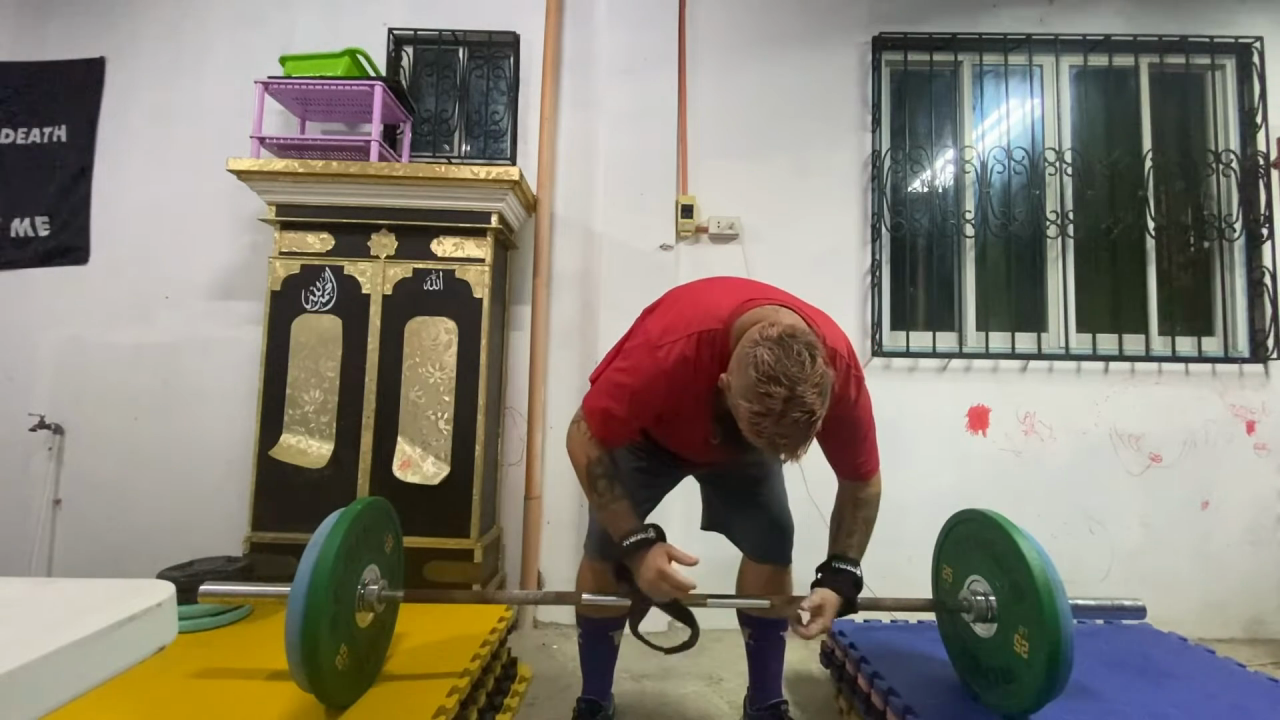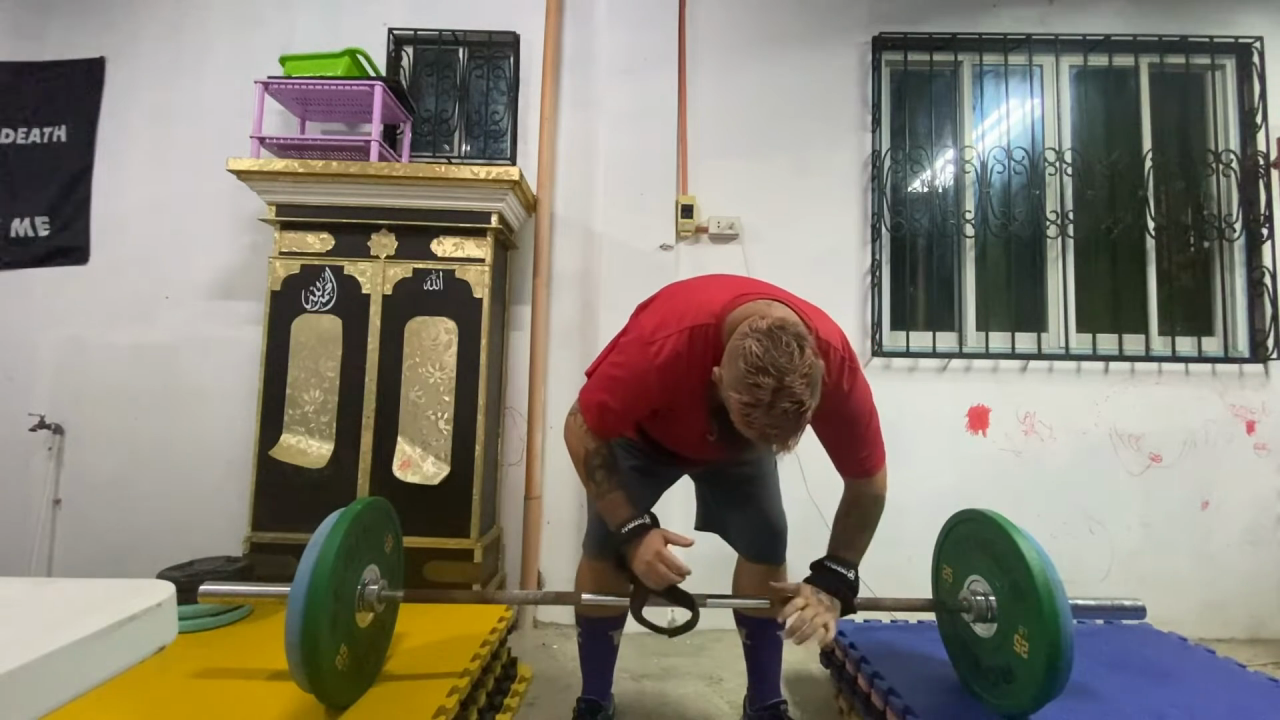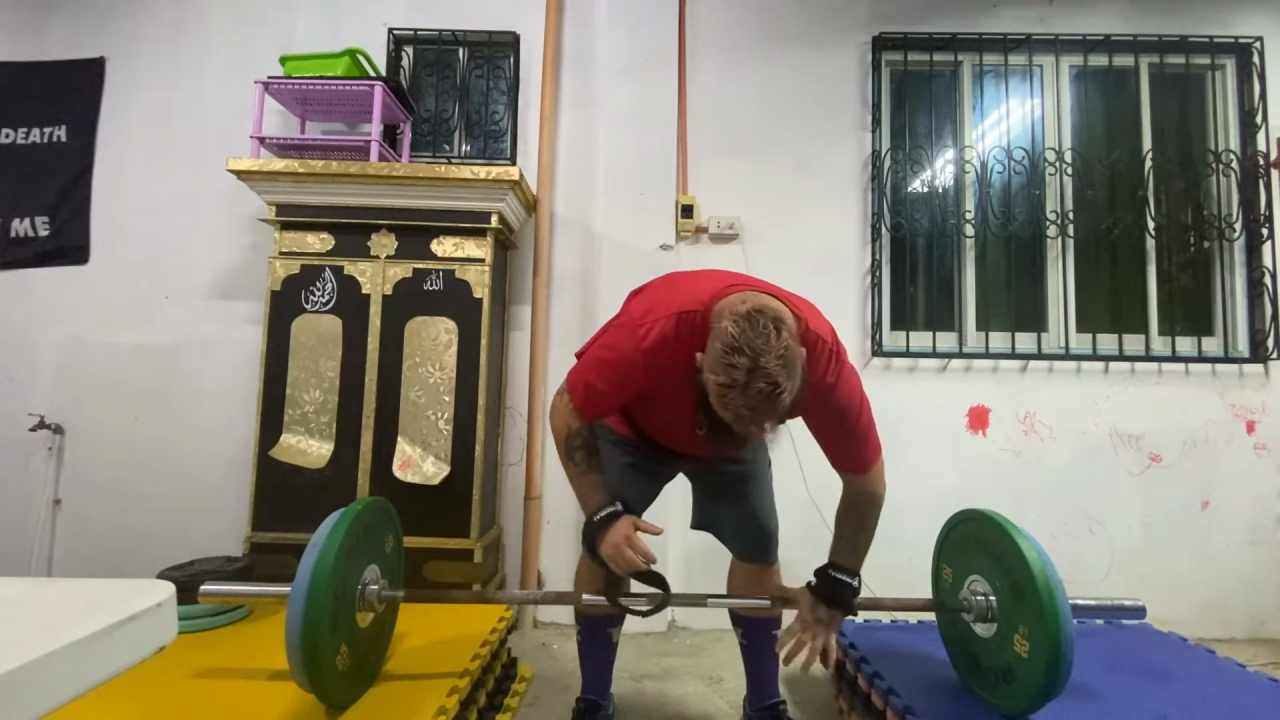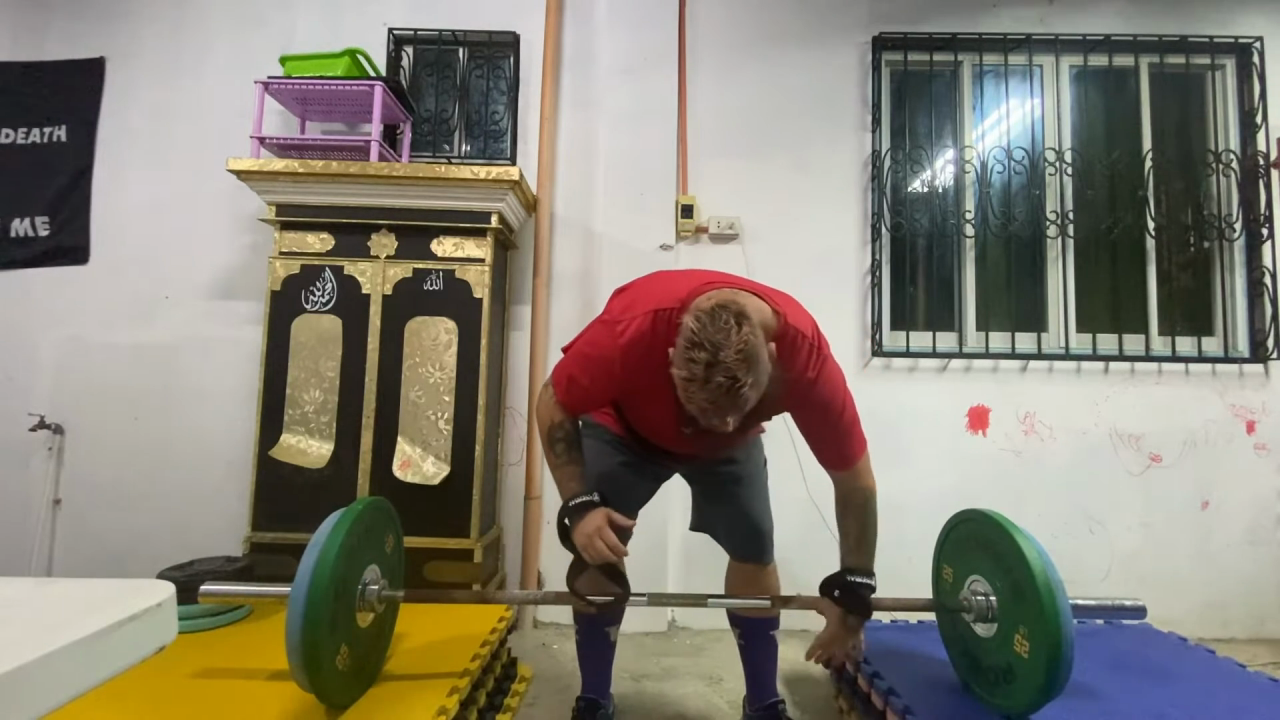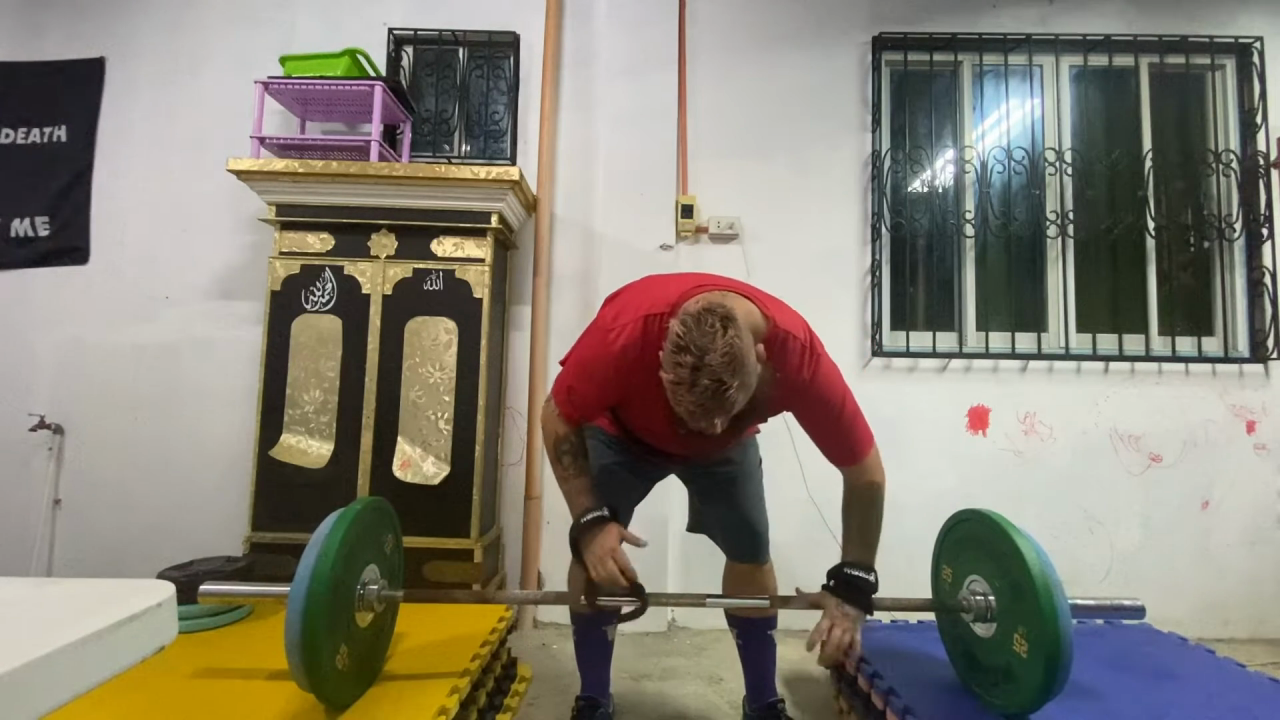
dt=0.4s
person 1, frame 1
left shoulder: (838, 369)
right shoulder: (669, 348)
left elbow: (861, 481)
right elbow: (586, 437)
left wrist: (839, 575)
right wrist: (635, 543)
left hip: (737, 442)
right hip: (642, 429)
left knee: (773, 543)
right knee: (606, 548)
person 1, frame 2
left shoulder: (835, 365)
right shoulder: (663, 342)
left elbow: (867, 481)
right elbow: (583, 428)
left wrist: (832, 579)
right wrist: (631, 529)
left hip: (735, 445)
right hip: (638, 429)
left knee: (766, 546)
right knee: (606, 548)
person 1, frame 3
left shoulder: (823, 360)
right shoulder: (652, 328)
left elbow: (866, 480)
right elbow: (568, 409)
left wrist: (834, 588)
right wrist: (602, 514)
right hip: (631, 428)
left knee: (759, 547)
right knee: (603, 550)
person 1, frame 4
left shoulder: (805, 355)
right shoulder: (633, 325)
left elbow: (854, 479)
right elbow: (554, 404)
left wrist: (852, 591)
right wrist: (578, 505)
right hip: (625, 429)
left knee: (755, 550)
right knee: (596, 550)
person 1, frame 5
left shoulder: (798, 355)
right shoulder: (625, 331)
left elbow: (864, 472)
right elbow: (559, 417)
left wrist: (853, 584)
right wrist: (589, 520)
right hip: (622, 431)
left knee: (750, 550)
right knee: (595, 554)
